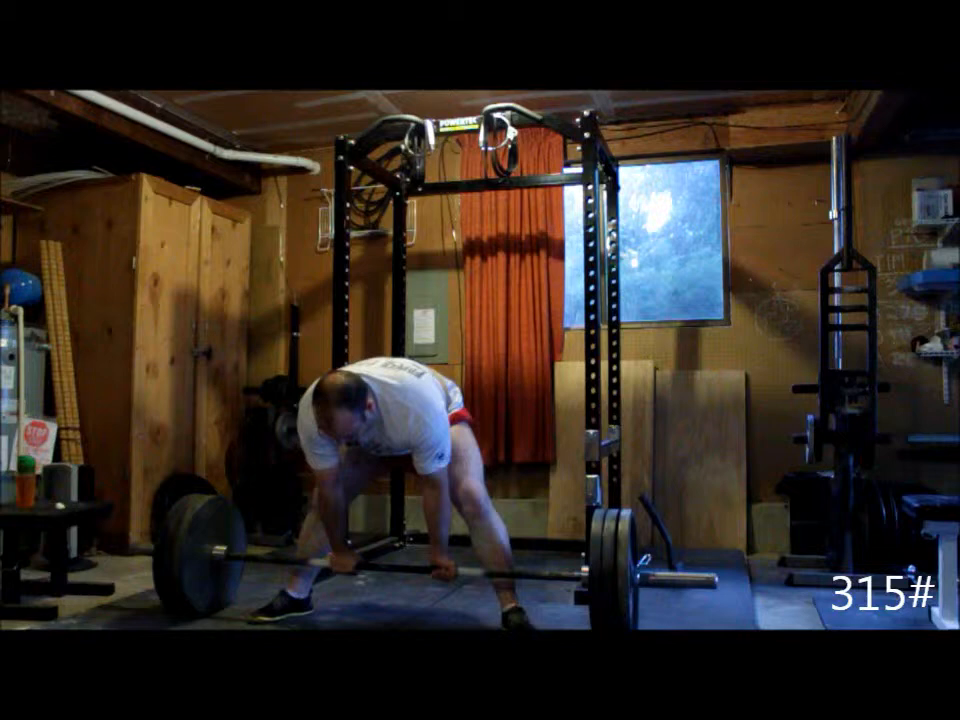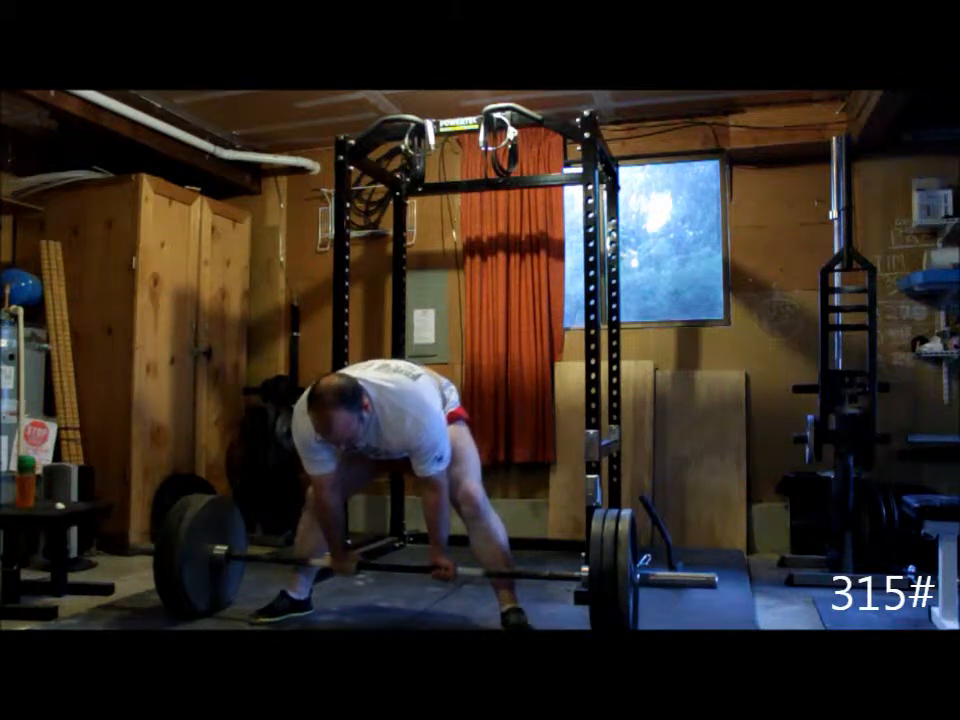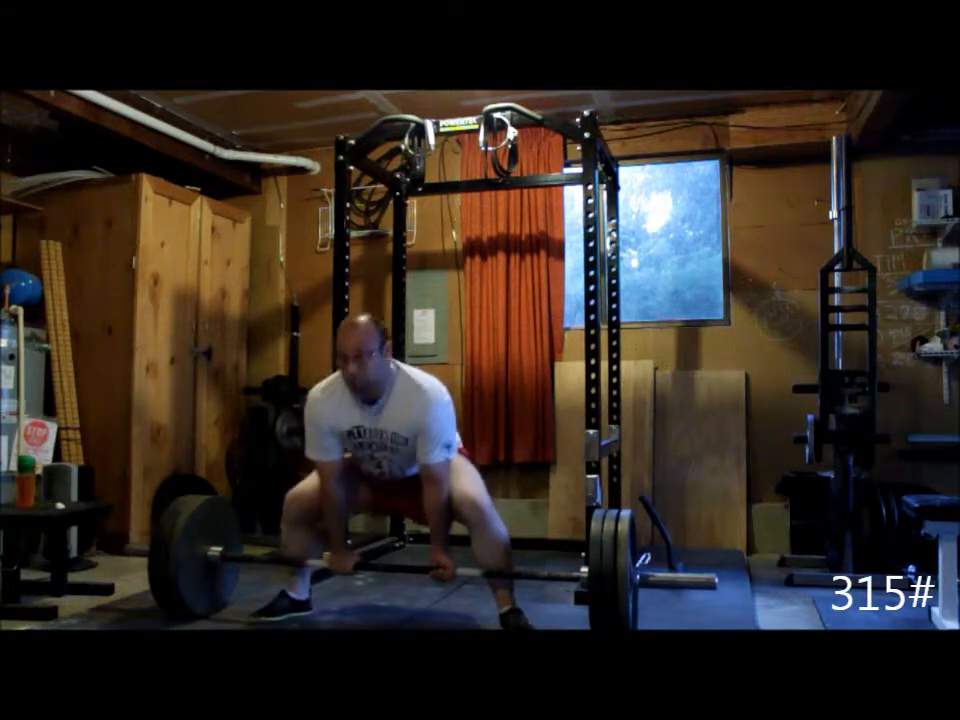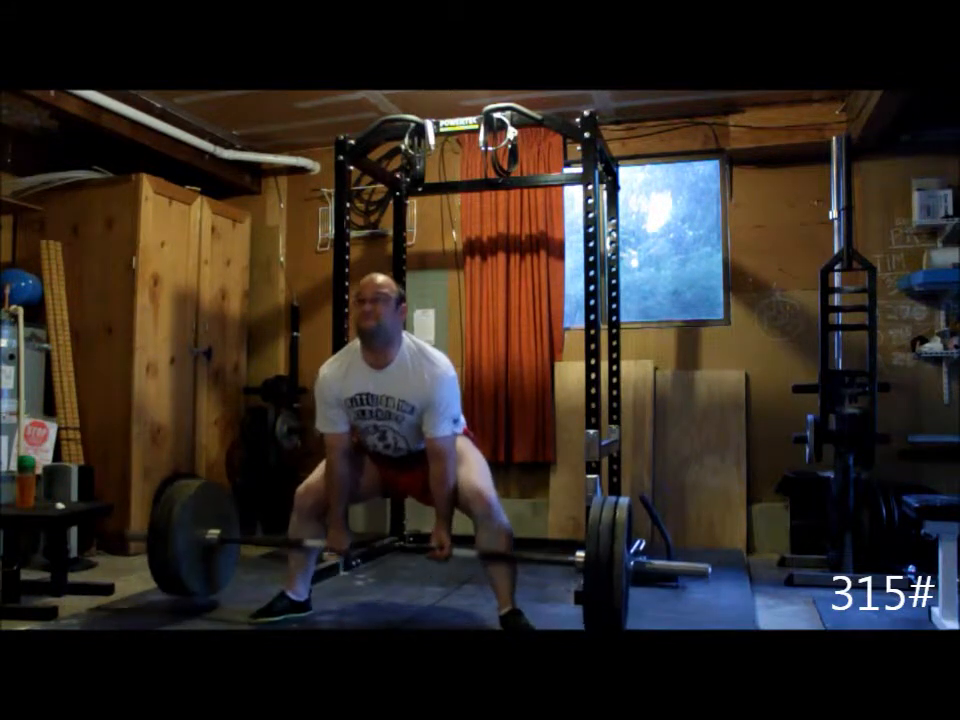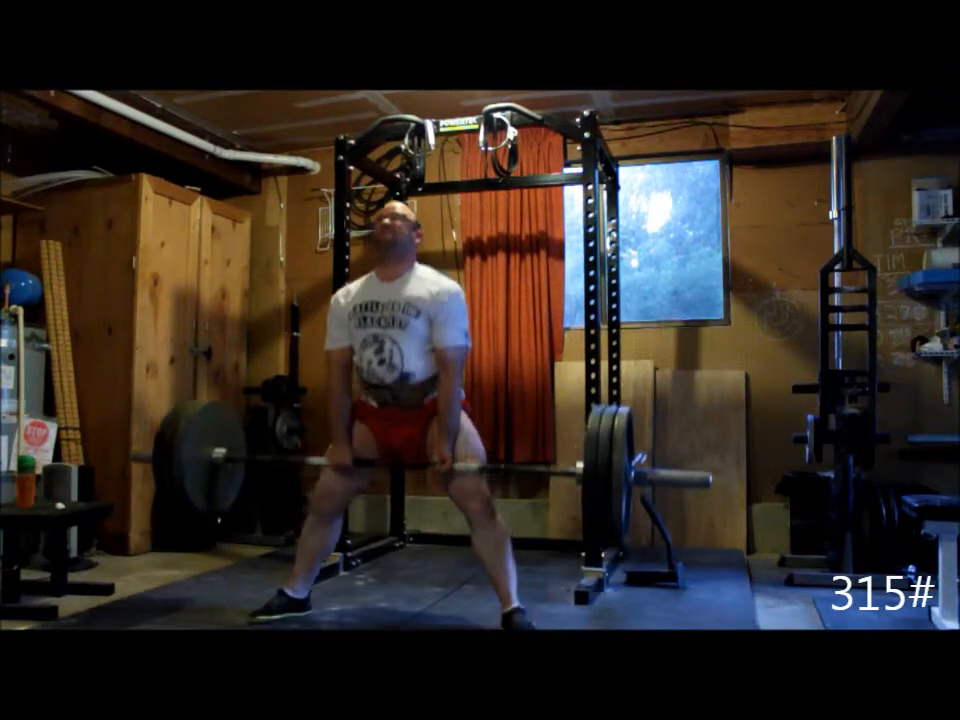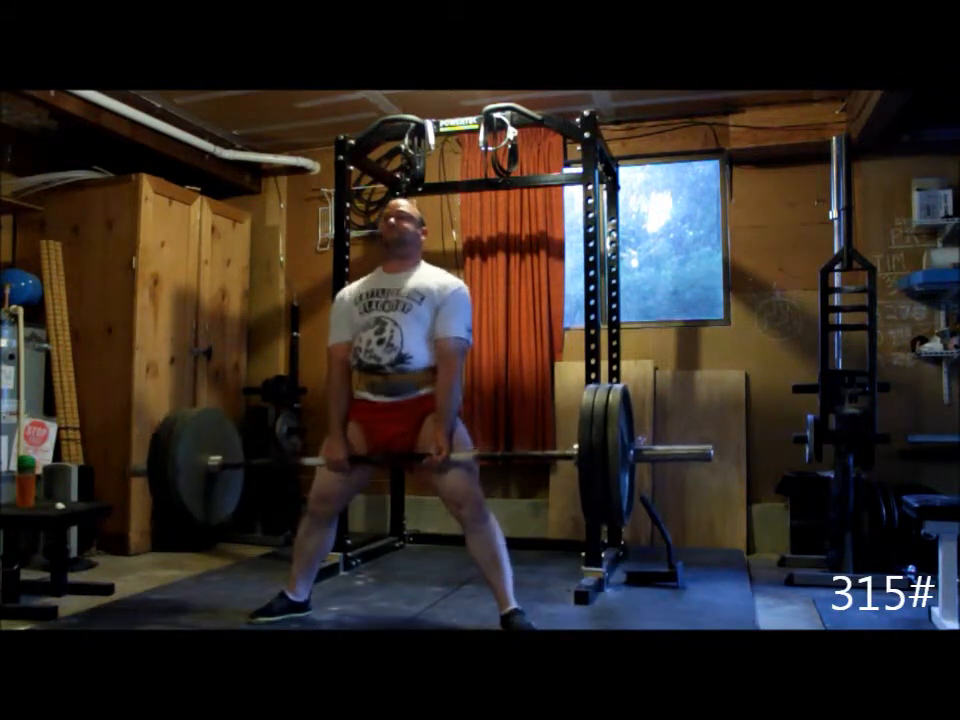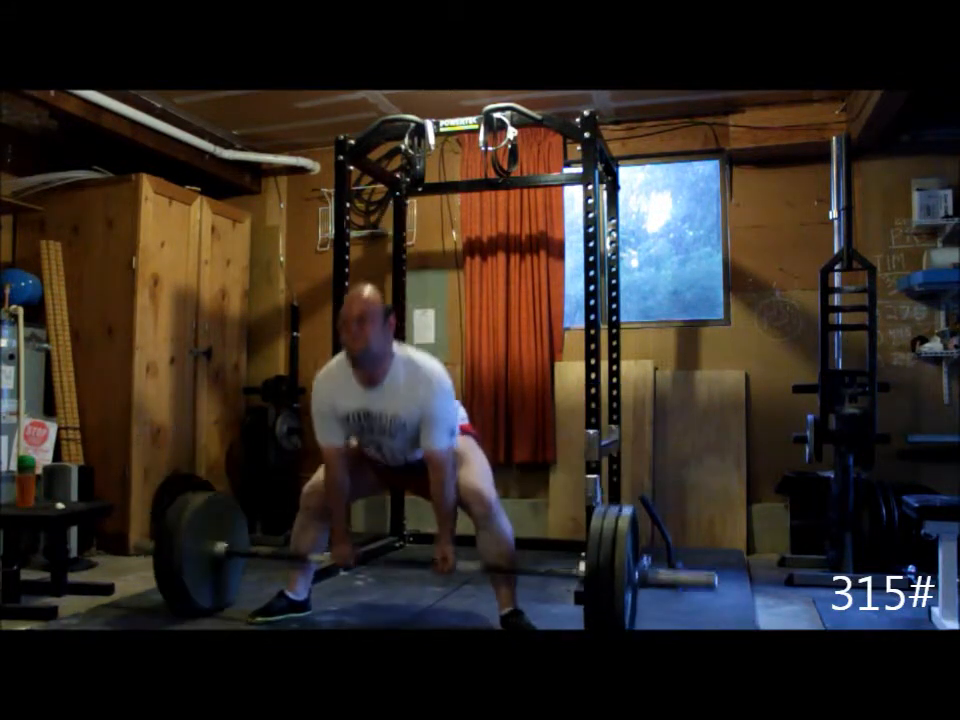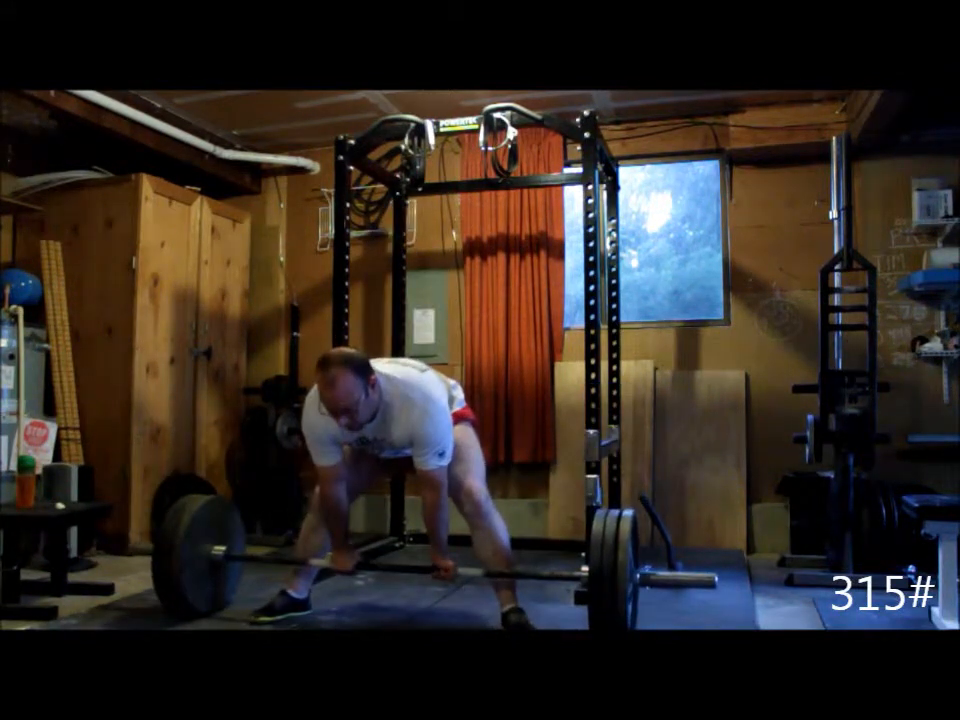
dt=0.7s
person 1, frame 1
left shoulder: (422, 410)
right shoulder: (312, 411)
left elbow: (434, 486)
right elbow: (330, 487)
left wrist: (439, 552)
right wrist: (339, 549)
left hip: (443, 412)
left knee: (473, 498)
right knee: (321, 497)
left ankle: (510, 607)
right ankle: (296, 594)
person 1, frame 2
left shoulder: (420, 413)
right shoulder: (306, 419)
left elbow: (434, 488)
right elbow: (327, 491)
left wrist: (438, 551)
right wrist: (338, 552)
left hip: (440, 410)
left knee: (471, 499)
right knee: (316, 498)
left ankle: (510, 608)
right ankle: (297, 594)
person 1, frame 3
left shoulder: (428, 397)
right shoulder: (321, 401)
left elbow: (434, 482)
right elbow: (333, 482)
left wrist: (439, 549)
right wrist: (338, 548)
left hip: (434, 467)
right hip: (369, 473)
left knee: (476, 506)
right knee: (296, 504)
left ankle: (509, 610)
right ankle: (297, 595)
person 1, frame 4
left shoulder: (434, 371)
right shoulder: (333, 375)
left elbow: (440, 456)
right elbow: (339, 454)
left wrist: (442, 526)
right wrist: (337, 524)
left hip: (441, 445)
right hip: (374, 452)
left knee: (483, 501)
right knee: (306, 499)
left ankle: (509, 612)
right ankle: (295, 596)
person 1, frame 5
left shoulder: (442, 292)
right shoulder: (346, 298)
left elbow: (450, 370)
right elbow: (338, 372)
left wrist: (446, 440)
right wrist: (340, 441)
left hip: (431, 410)
right hip: (372, 413)
left knee: (477, 503)
right knee: (324, 501)
left ankle: (512, 609)
right ankle: (294, 595)
person 1, frame 6
left shoulder: (446, 287)
right shoulder: (351, 294)
left elbow: (451, 361)
right elbow: (339, 365)
left wrist: (443, 429)
right wrist: (335, 434)
left hip: (423, 409)
right hip: (365, 411)
left knee: (471, 508)
right knee: (320, 504)
left ankle: (510, 610)
right ankle: (295, 596)
person 1, frame 7
left shoulder: (427, 379)
right shoulder: (327, 384)
left elbow: (440, 466)
right elbow: (336, 464)
left wrist: (445, 539)
right wrist: (338, 535)
left hip: (443, 447)
right hip: (375, 458)
left knee: (482, 500)
right knee: (312, 498)
left ankle: (510, 611)
right ankle: (295, 596)
person 1, frame 8
left shoulder: (423, 403)
right shoulder: (315, 410)
left elbow: (434, 487)
right elbow: (332, 484)
left wrist: (439, 552)
right wrist: (340, 547)
left hip: (447, 416)
left knee: (474, 498)
right knee: (321, 497)
left ankle: (511, 609)
right ankle: (295, 594)
